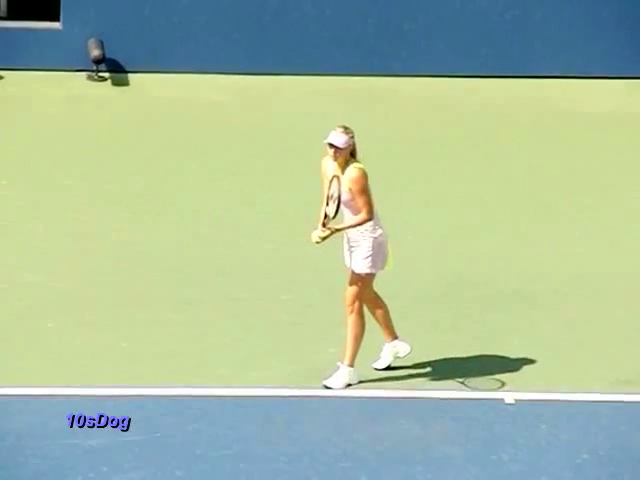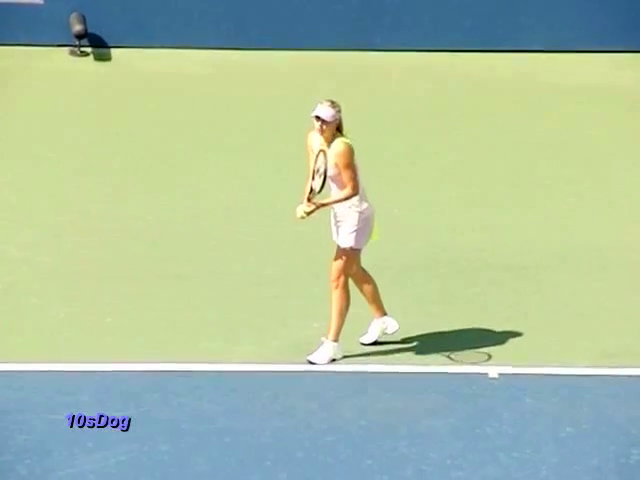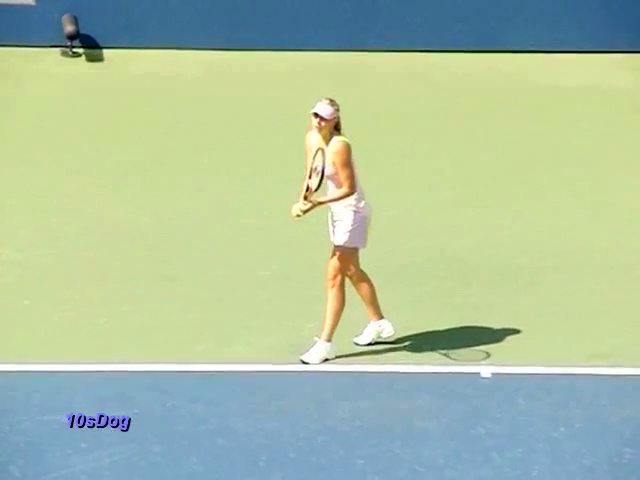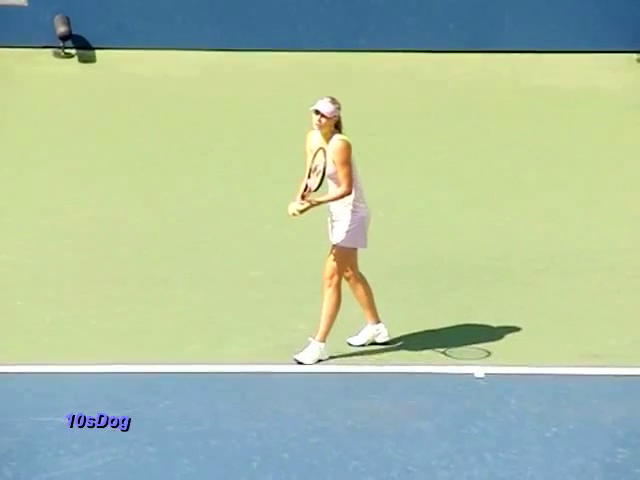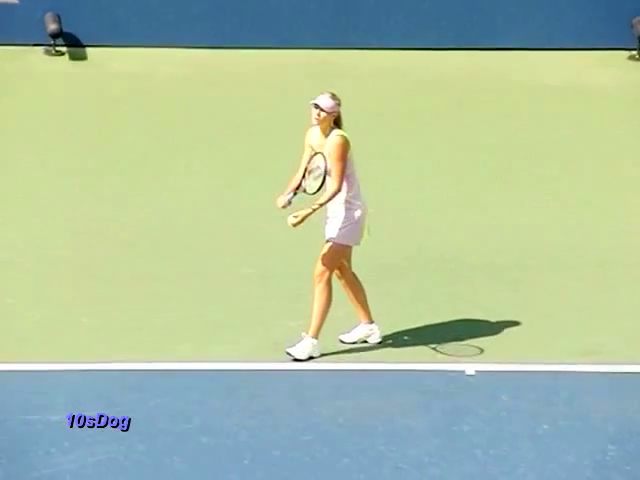
dt=1s
person 1, frame 1
left shoulder: (355, 173)
right shoulder: (327, 164)
left elbow: (367, 214)
left wrist: (335, 229)
right wrist: (320, 226)
left hip: (369, 240)
right hip: (352, 239)
left knee: (353, 303)
right knee: (367, 295)
left ankle: (348, 369)
right ankle: (393, 343)
person 1, frame 2
left shoulder: (341, 148)
right shoulder: (313, 139)
left elbow: (352, 189)
right elbow: (313, 176)
left wrist: (320, 205)
right wrist: (305, 201)
left hip: (355, 214)
right hip: (339, 213)
left knee: (338, 277)
right knee: (354, 270)
left ankle: (332, 344)
right ankle: (382, 319)
person 1, frame 3
left shoulder: (339, 146)
right shoulder: (311, 138)
left elbow: (349, 188)
left wrist: (317, 203)
right wrist: (302, 199)
left hip: (352, 212)
right hip: (337, 212)
left knee: (334, 276)
right knee: (352, 271)
left ankle: (325, 344)
right ankle: (379, 323)
person 1, frame 4
left shoulder: (340, 145)
right shoulder: (312, 138)
left elbow: (346, 188)
right elbow: (310, 175)
left wrist: (314, 203)
right wrist: (299, 199)
left hip: (351, 213)
right hip: (337, 213)
left knee: (331, 277)
right knee: (350, 273)
left ankle: (319, 344)
right ankle: (375, 327)
person 1, frame 5
left shoulder: (337, 140)
right shoulder: (311, 134)
left elbow: (337, 185)
right elbow: (303, 170)
left wrist: (309, 211)
right wrist: (287, 193)
left hip: (348, 212)
right hip: (335, 210)
left knee: (322, 273)
right knee: (342, 271)
left ankle: (311, 341)
right ankle: (368, 326)
